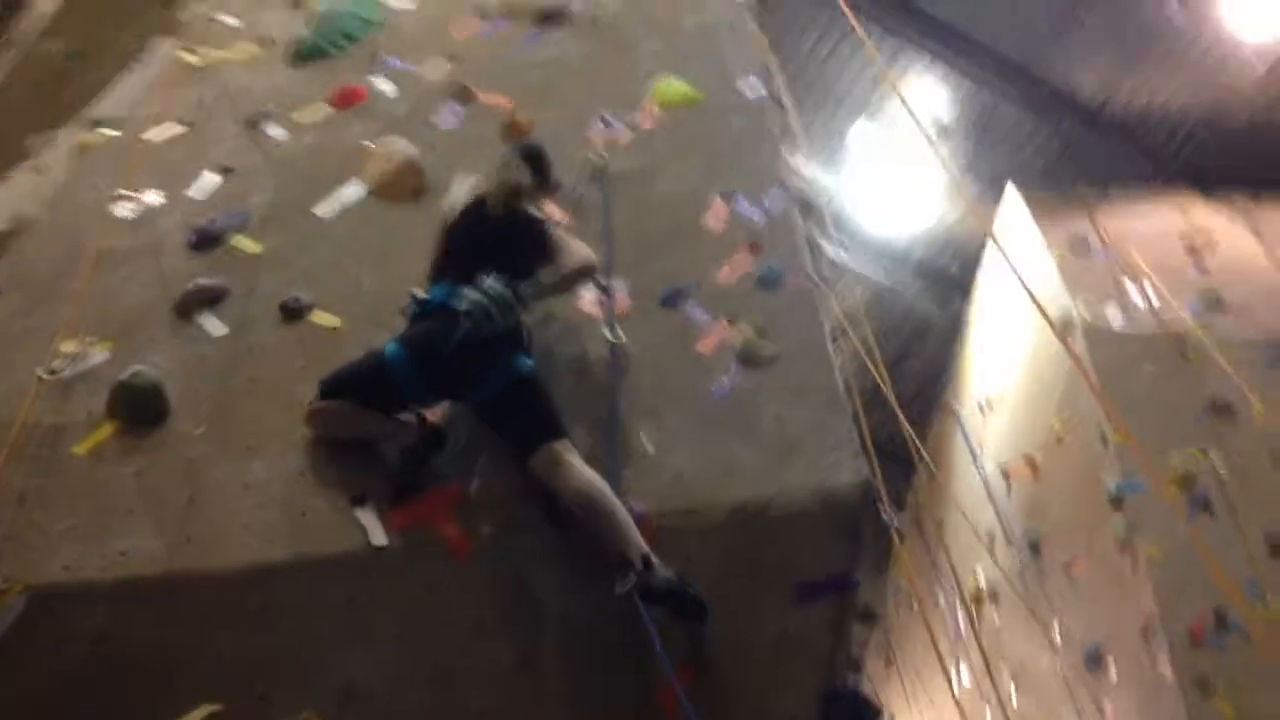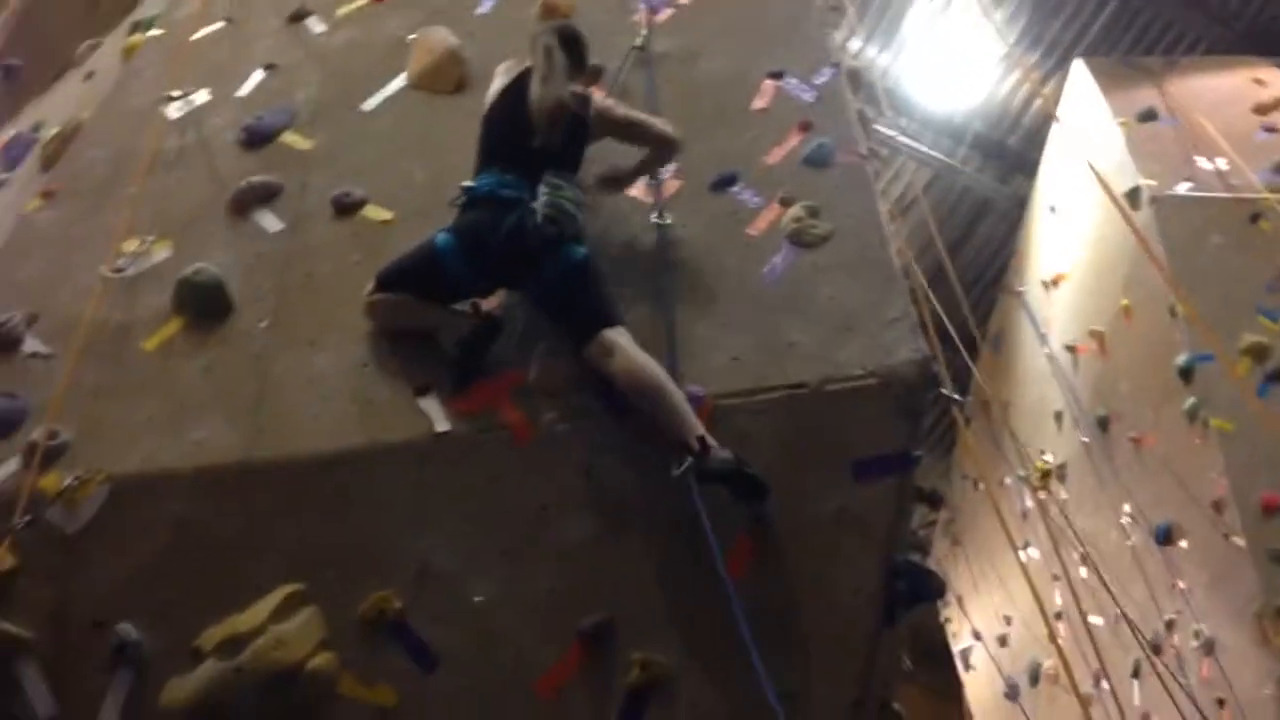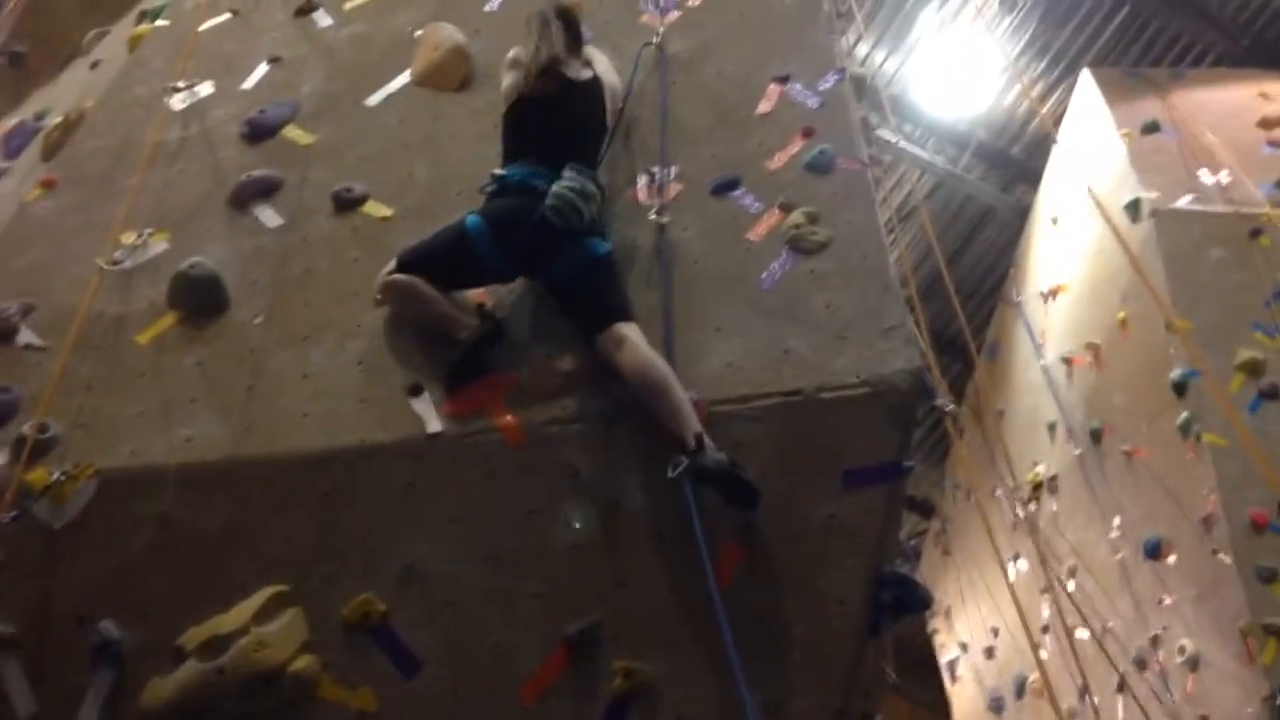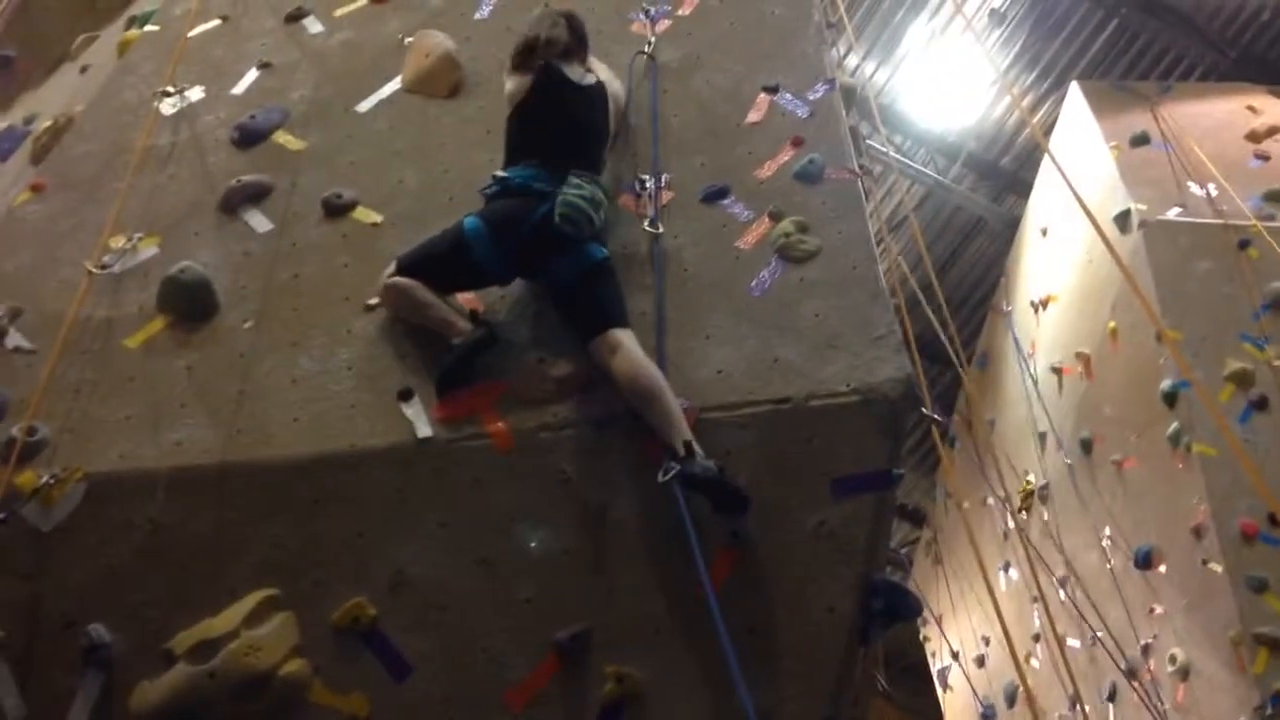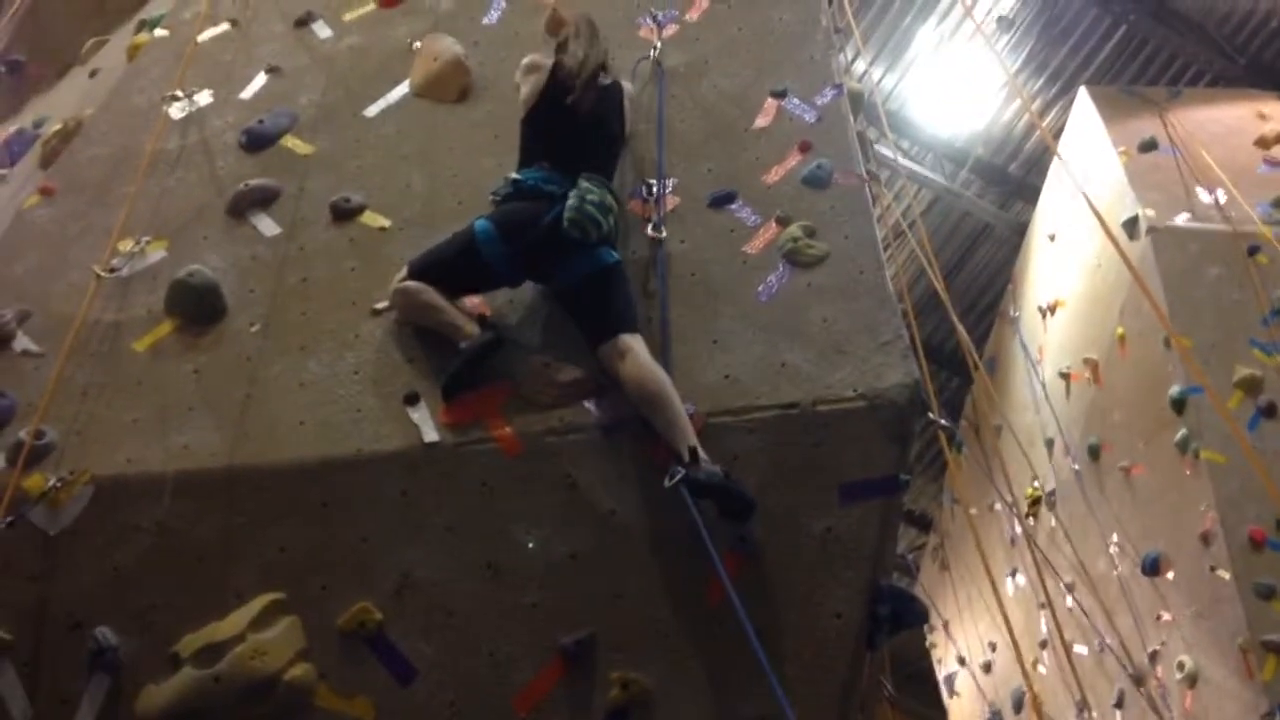
dt=0.4s
person 1, frame 1
left shoulder: (471, 202)
right shoulder: (543, 232)
right elbow: (586, 263)
right wrist: (521, 294)
left hip: (432, 337)
right hip: (495, 348)
left knee: (321, 411)
right knee: (559, 459)
left ankle: (415, 433)
right ankle: (648, 568)
person 1, frame 2
left shoulder: (506, 78)
right shoulder: (590, 110)
right elbow: (668, 139)
right wrist: (623, 178)
left hip: (482, 227)
right hip: (549, 238)
left knee: (380, 302)
right knee: (612, 346)
left ankle: (467, 326)
right ankle: (707, 451)
person 1, frame 3
left shoulder: (518, 67)
right shoulder: (606, 87)
right wrist: (589, 51)
left hip: (512, 214)
right hip: (575, 226)
left knee: (393, 282)
right knee: (622, 339)
left ankle: (473, 328)
right ankle: (701, 449)
person 1, frame 4
left shoulder: (525, 76)
right shoulder: (609, 93)
left wrist: (544, 41)
right wrist: (586, 58)
left hip: (514, 216)
right hip: (576, 229)
left knee: (395, 284)
right knee: (618, 345)
left ankle: (466, 334)
right ankle: (691, 456)
person 1, frame 5
left shoulder: (536, 70)
right shoulder: (622, 93)
left wrist: (559, 48)
left hip: (524, 218)
right hip: (587, 233)
left knee: (407, 288)
right knee: (626, 349)
left ankle: (473, 336)
right ankle: (697, 461)
